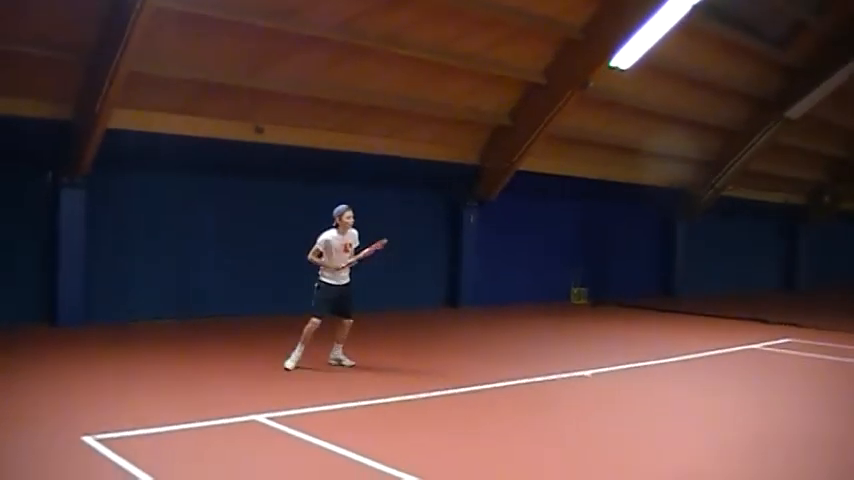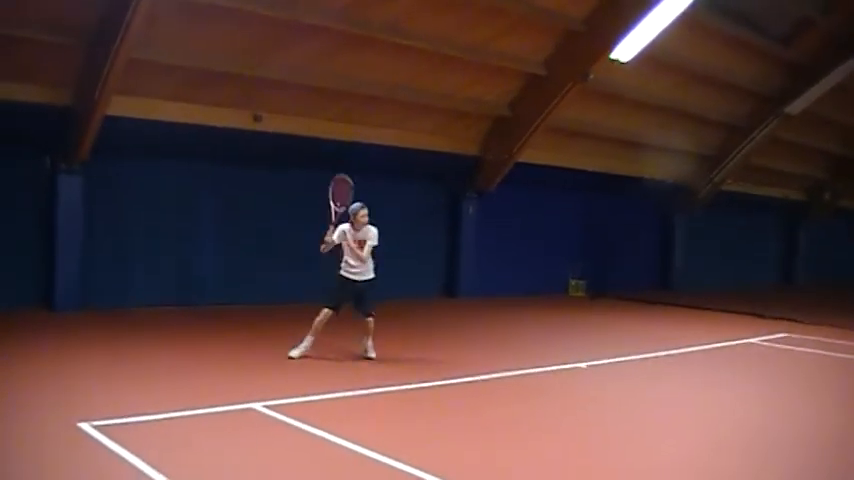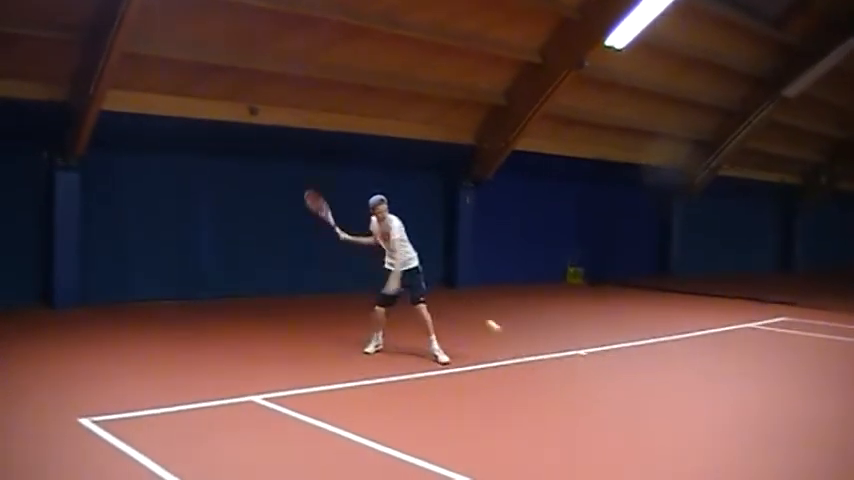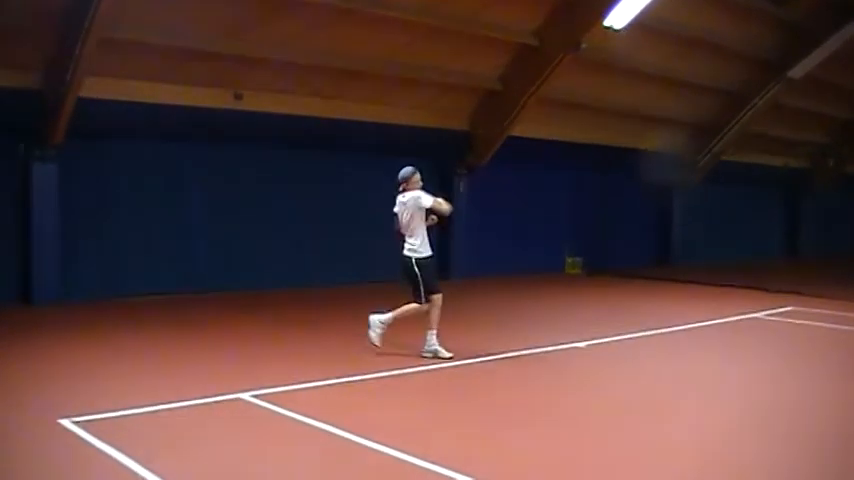
dt=0.4s
person 1, frame 1
left shoulder: (353, 234)
right shoulder: (327, 237)
left elbow: (350, 260)
right elbow: (311, 257)
left wrist: (354, 259)
right wrist: (331, 265)
left hip: (345, 283)
right hip: (327, 283)
left knee: (347, 321)
right knee: (315, 321)
left ankle: (336, 354)
right ankle: (296, 355)
person 1, frame 2
left shoulder: (372, 232)
right shoulder: (343, 229)
left elbow: (363, 257)
right elbow: (324, 249)
left wrist: (350, 243)
right wrist: (328, 241)
left hip: (365, 279)
right hip: (345, 277)
left knee: (369, 318)
right knee: (326, 312)
left ankle: (368, 345)
right ankle: (306, 344)
person 1, frame 3
left shoulder: (394, 222)
right shoulder: (373, 222)
left elbow: (396, 252)
right wrist: (348, 238)
left hip: (411, 268)
right hip: (392, 269)
left knee: (421, 307)
right knee: (379, 309)
left ankle: (435, 348)
right ankle: (377, 340)
person 1, frame 4
left shoulder: (401, 200)
right shoulder: (417, 196)
right elbow: (446, 210)
left wrist: (426, 221)
right wrist: (438, 200)
left hip: (423, 256)
right hip: (416, 258)
left knee: (436, 298)
right knee: (422, 305)
left ankle: (431, 345)
right ankle: (381, 320)
